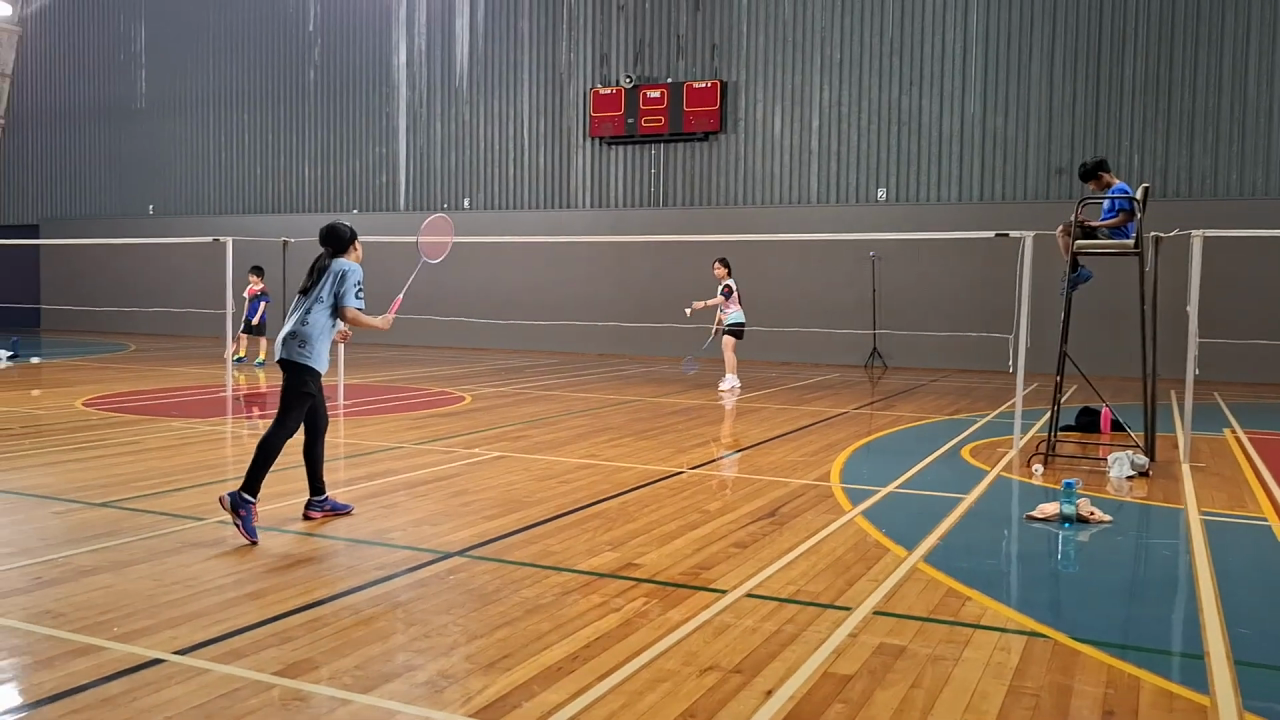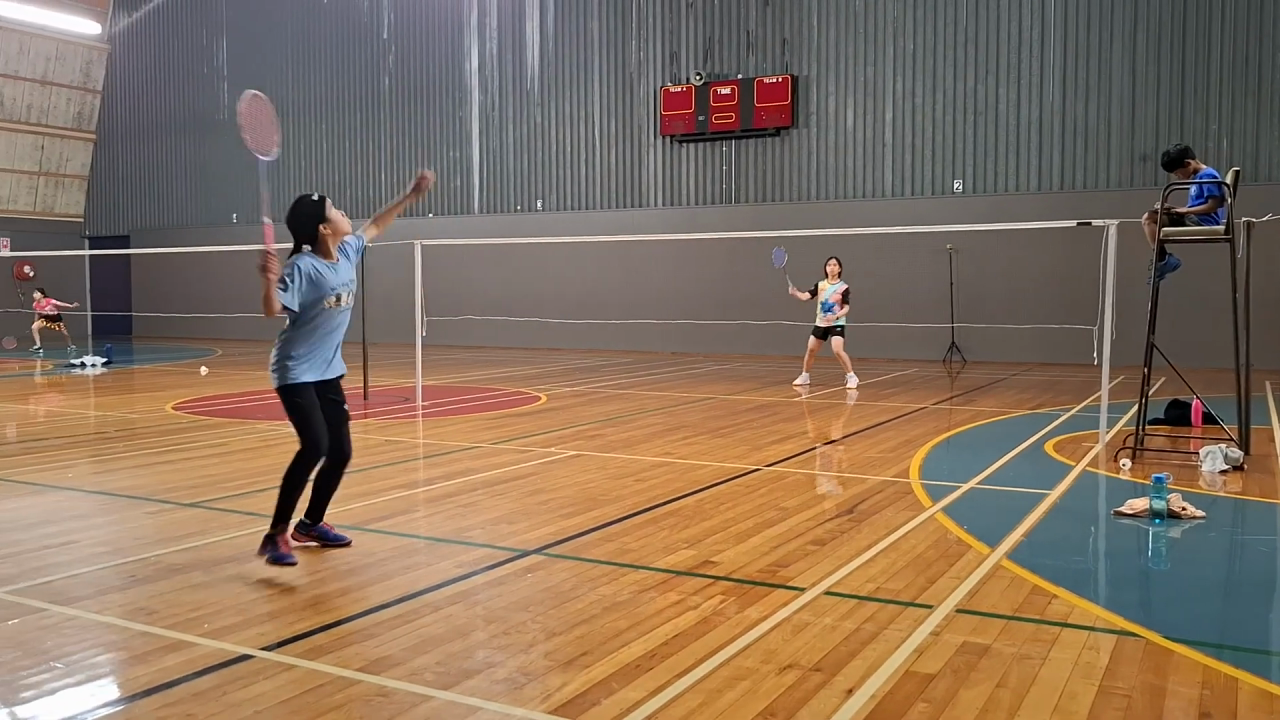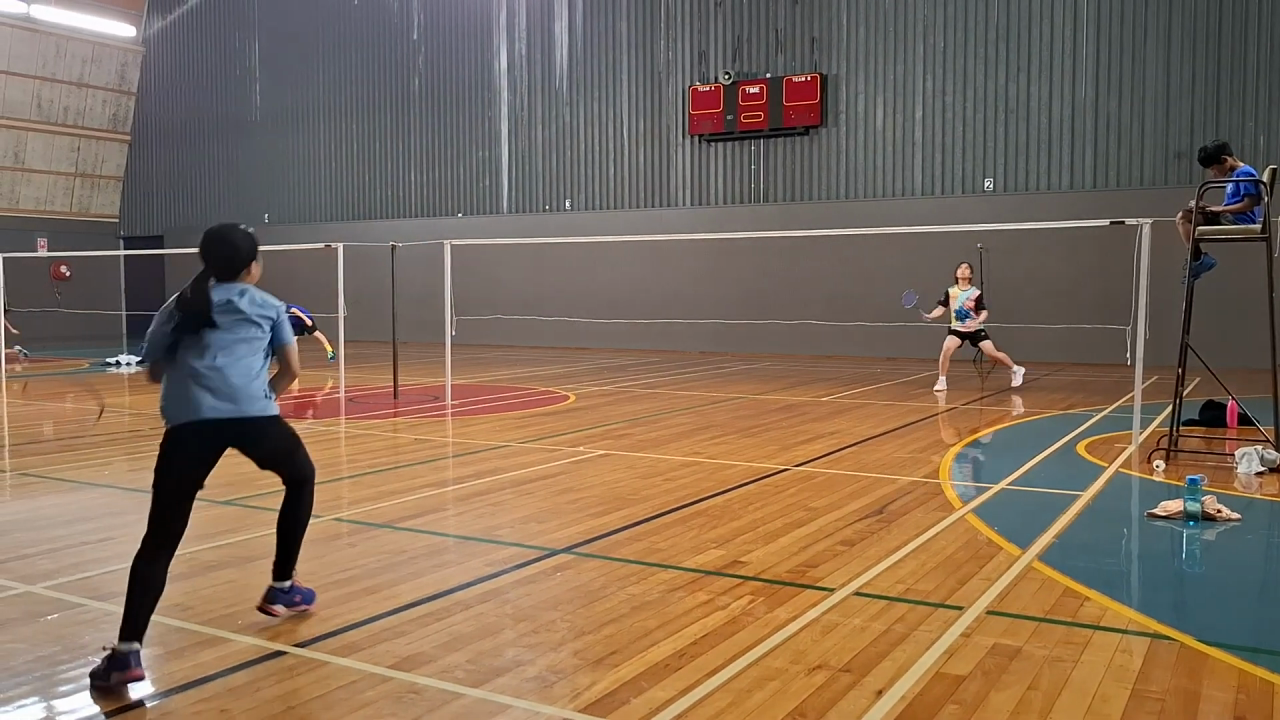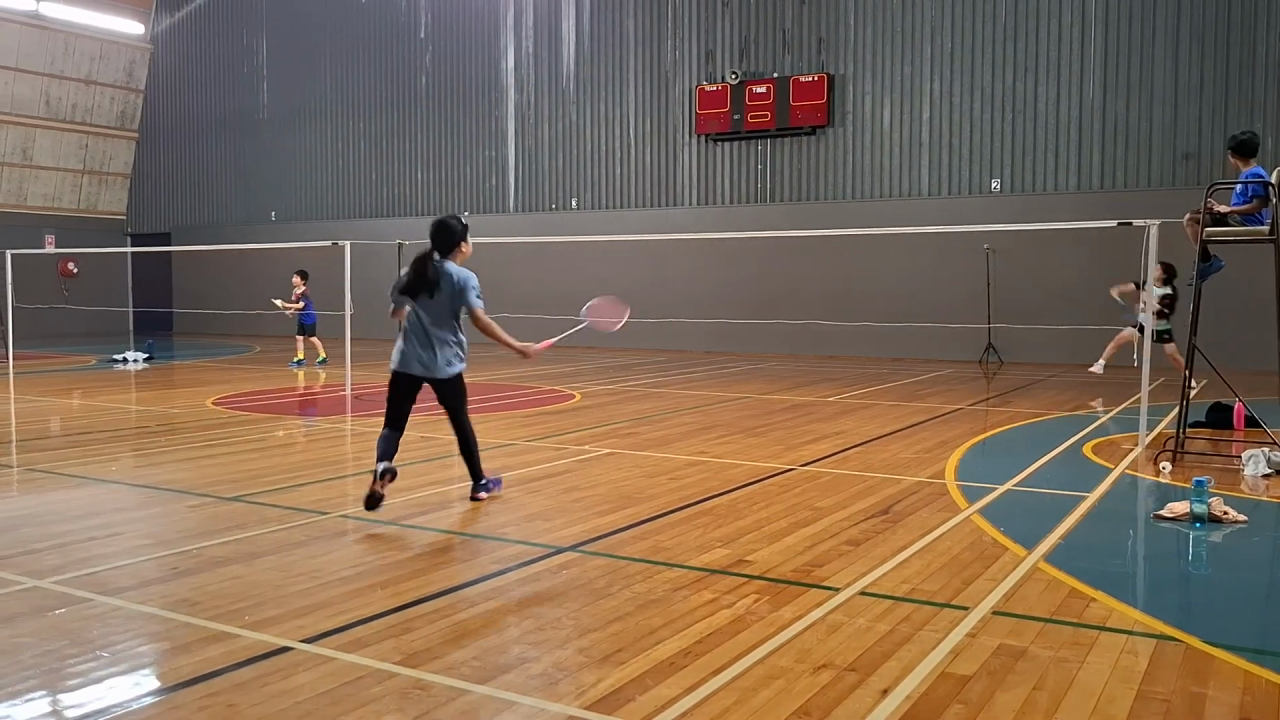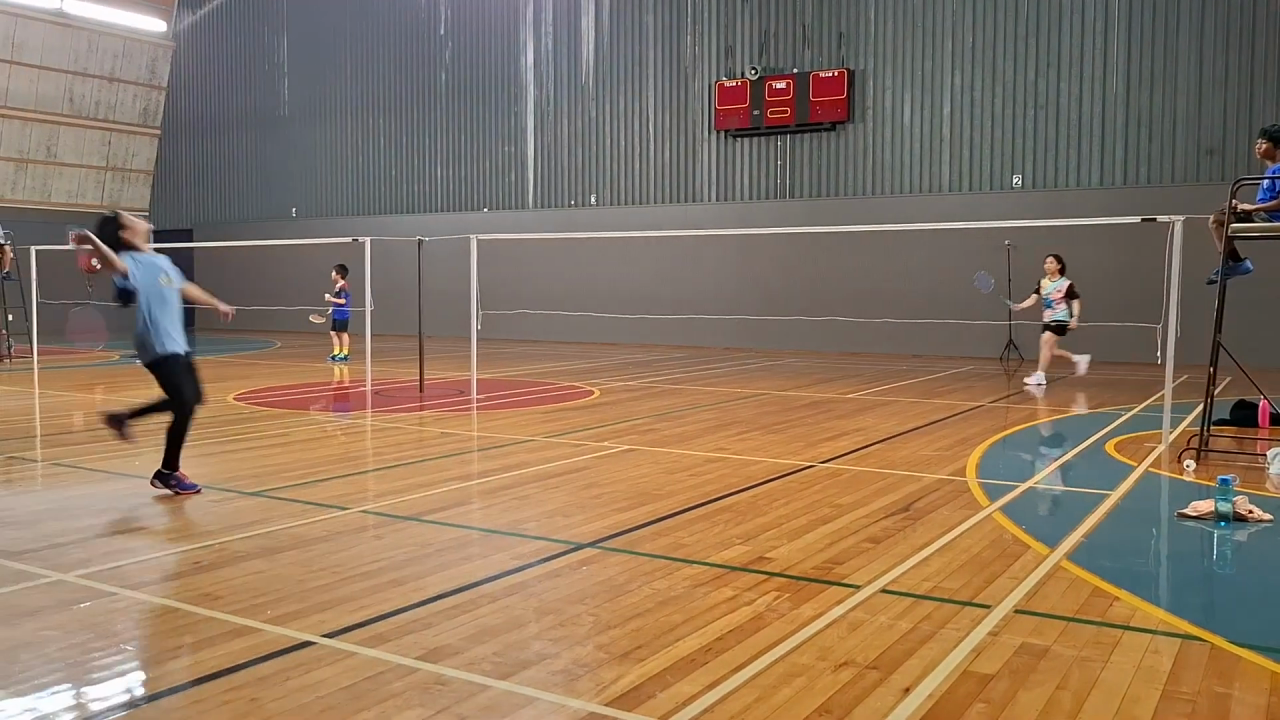
dt=1s
person 1, frame 1
left shoulder: (323, 268)
right shoulder: (350, 268)
right elbow: (348, 314)
left wrist: (332, 333)
right wrist: (379, 322)
left hip: (297, 349)
right hip: (305, 352)
left knee: (317, 424)
right knee: (286, 424)
left ankle: (318, 500)
right ankle: (244, 498)
person 1, frame 2
left shoulder: (347, 253)
right shoulder: (302, 266)
left elbow: (373, 226)
right elbow: (272, 309)
left wrist: (412, 195)
right wrist: (268, 279)
left hip: (328, 369)
right hip: (297, 372)
left knee: (340, 453)
right knee: (316, 447)
left ankle: (311, 524)
right ankle: (277, 534)
person 1, frame 3
left shoulder: (177, 308)
right shoulder: (269, 306)
left elbow: (155, 373)
right elbow: (291, 369)
left hip: (189, 421)
right hip: (253, 414)
left knee: (160, 540)
right knee: (301, 480)
left ankle: (126, 653)
right ankle: (282, 588)
person 1, frame 4
left shoulder: (416, 270)
right shoulder: (464, 278)
left elbow: (397, 310)
right elbow: (480, 320)
right wrist: (517, 347)
left hip: (406, 362)
right hip: (444, 363)
left knee: (393, 426)
right knee: (460, 421)
left ankle: (383, 468)
right ankle: (480, 483)
person 1, frame 5
left shoulder: (159, 259)
right shoulder: (131, 261)
left elbow: (185, 289)
right elbow: (117, 266)
left wrist: (216, 304)
right wrist: (95, 241)
left hip: (175, 345)
right hip: (159, 349)
left knee: (192, 398)
right knee: (184, 406)
left ankle: (122, 418)
right ankle: (168, 472)
